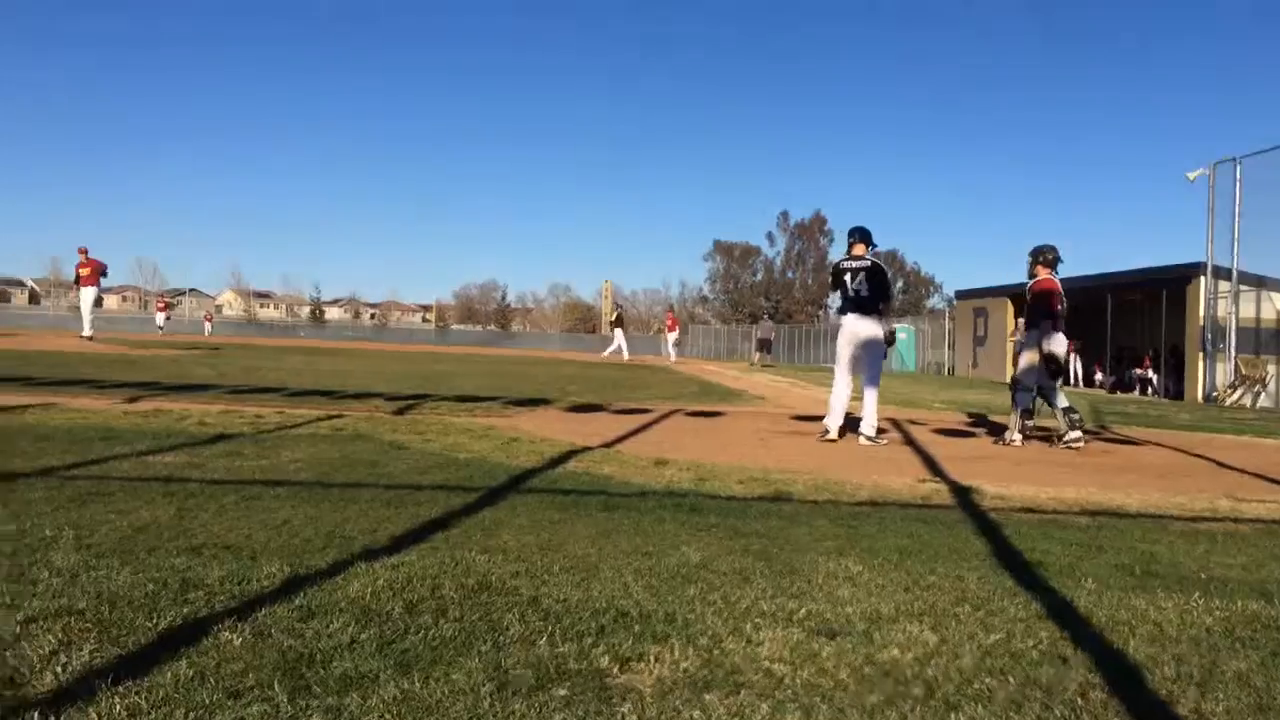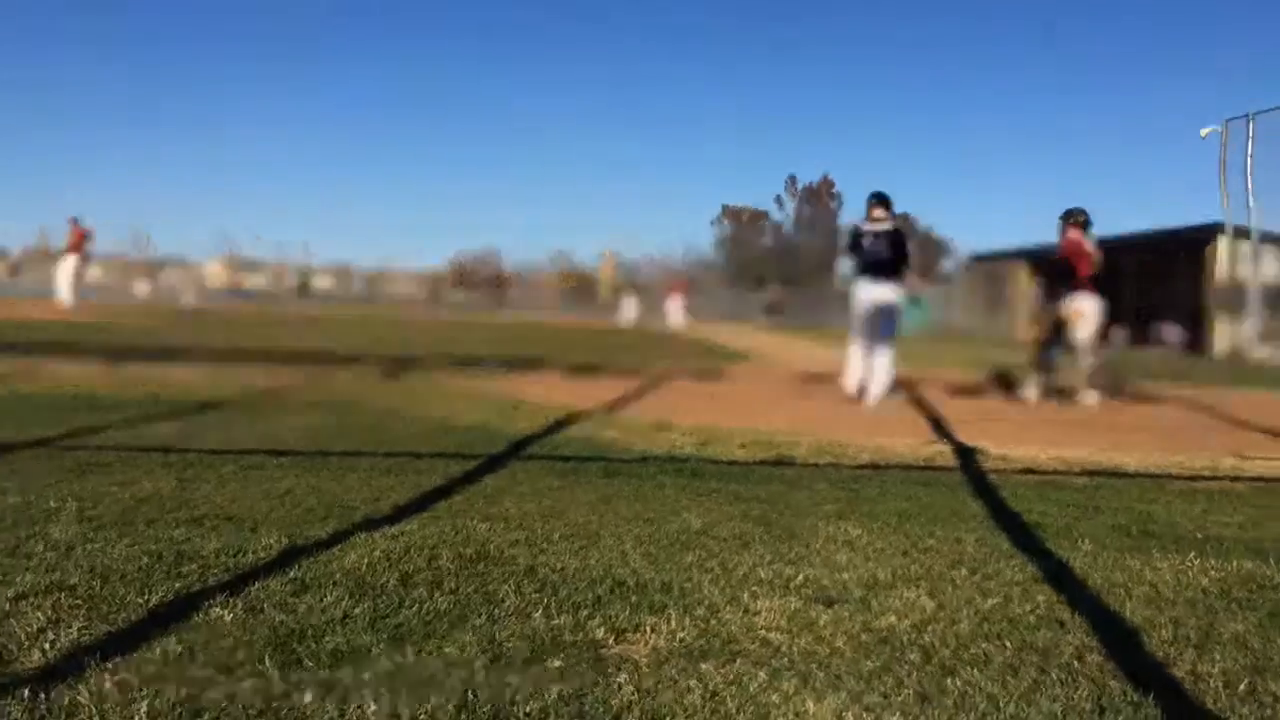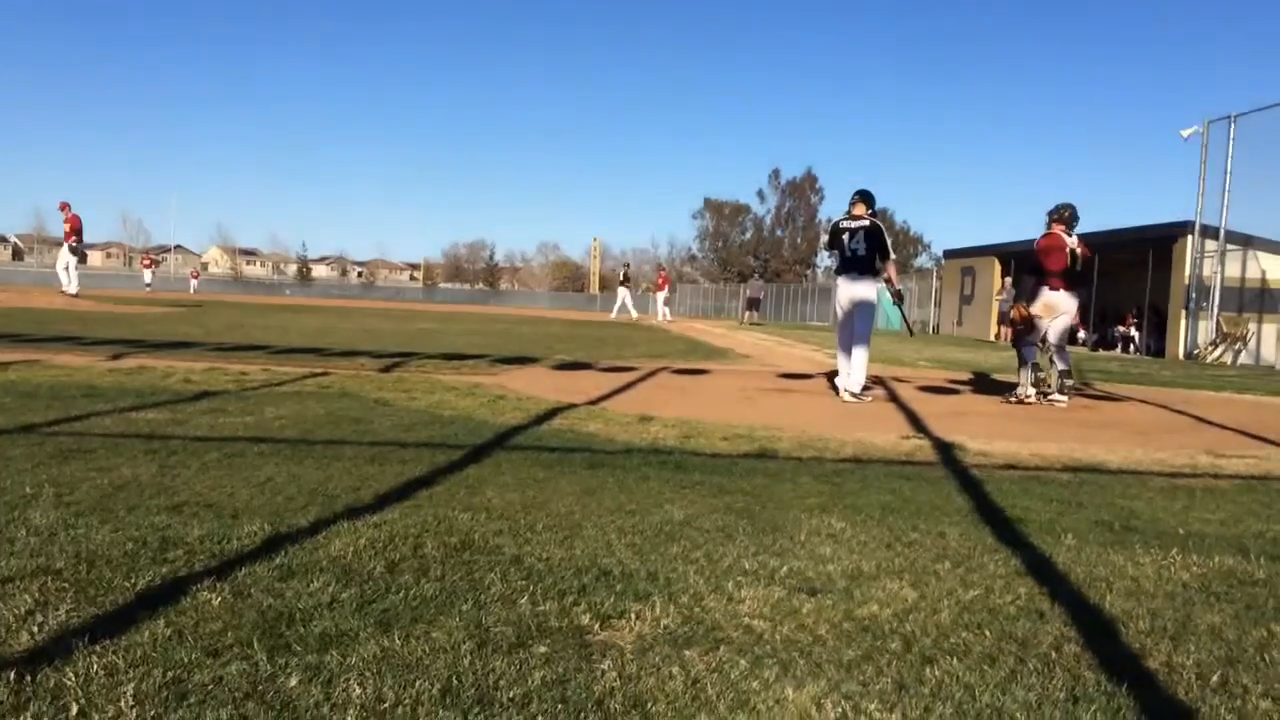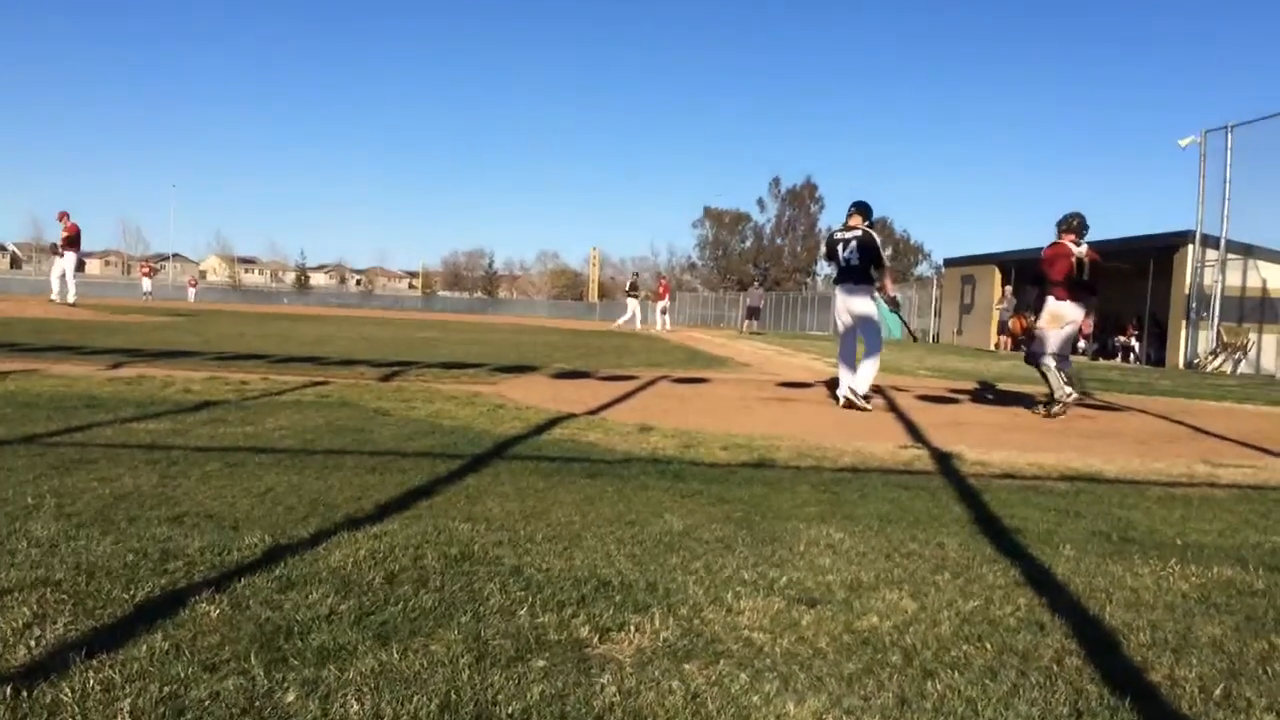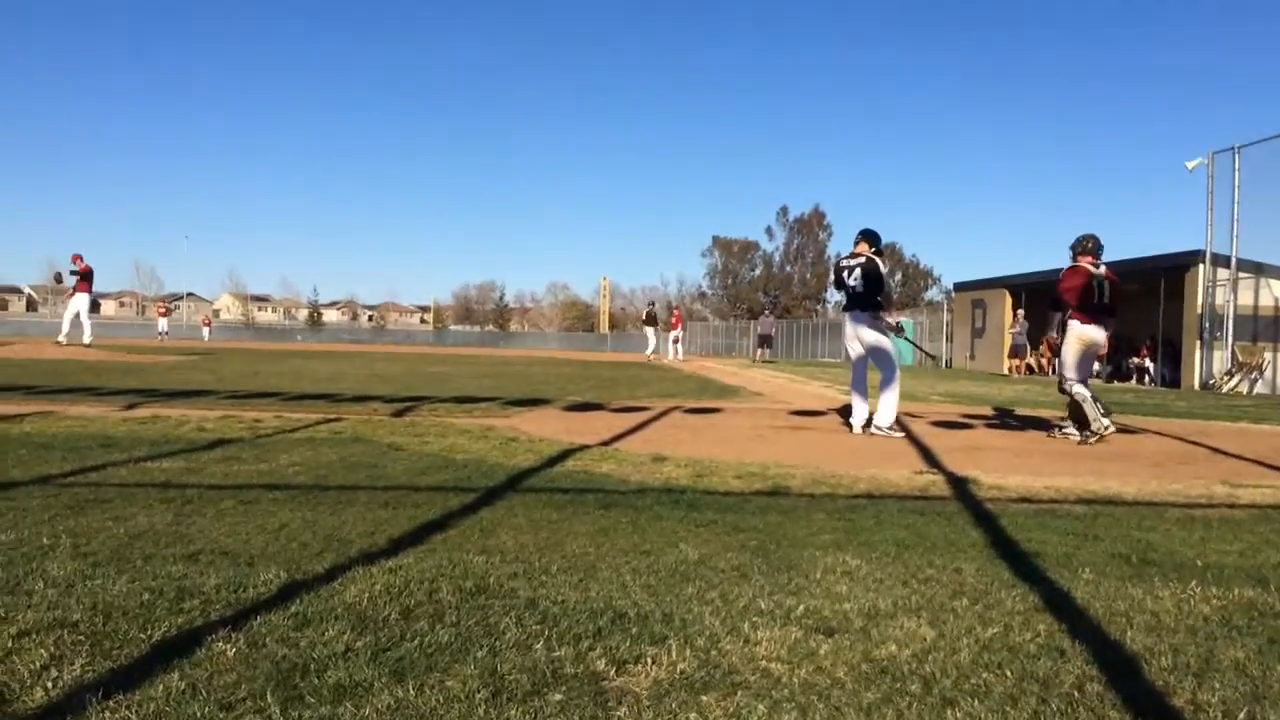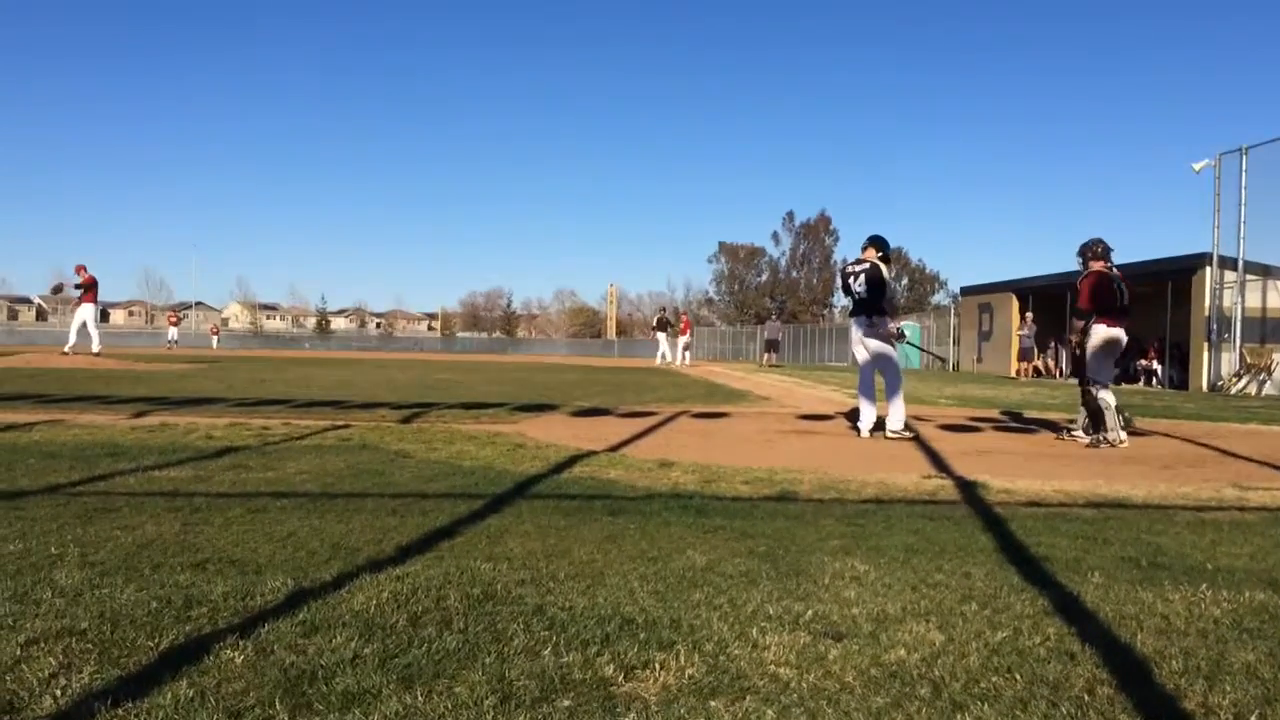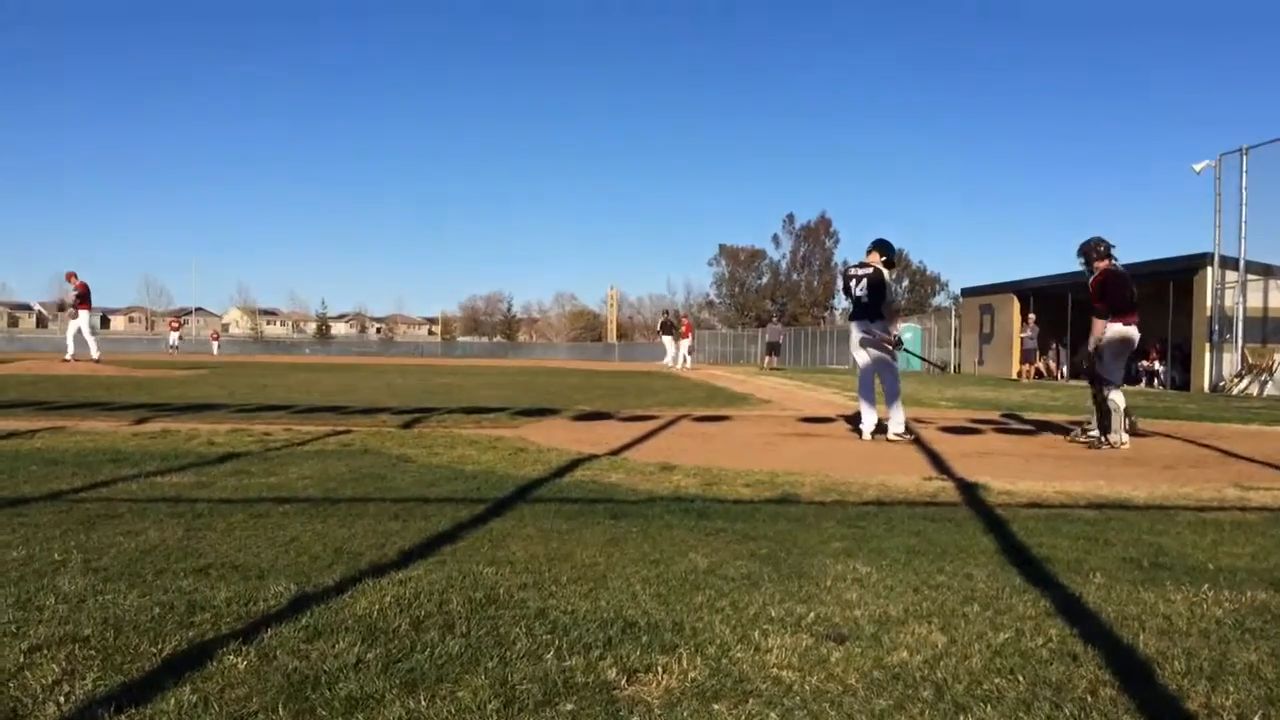
dt=0.2s
person 1, frame 1
left shoulder: (839, 266)
right shoulder: (876, 266)
right elbow: (886, 301)
right wrist: (888, 329)
left hip: (848, 323)
right hip: (872, 325)
left knee: (842, 376)
right knee: (871, 380)
left ankle: (832, 426)
right ankle: (867, 432)
person 1, frame 2
left shoulder: (859, 229)
right shoulder: (895, 230)
left elbow: (851, 251)
right elbow: (905, 264)
right wrist: (907, 289)
left hip: (863, 285)
right hip: (888, 288)
left knee: (859, 337)
right knee: (883, 341)
left ankle: (853, 384)
right ankle: (875, 392)
person 1, frame 3
left shoulder: (837, 225)
right shoulder: (875, 226)
left elbow: (828, 246)
right elbow: (887, 259)
right wrist: (895, 286)
left hip: (843, 284)
right hip: (865, 285)
left knee: (844, 336)
right knee: (861, 339)
left ankle: (843, 384)
right ankle: (853, 388)
person 1, frame 4
left shoulder: (833, 236)
right shoulder: (868, 235)
right elbow: (881, 268)
right wrist: (890, 293)
left hip: (841, 293)
right hip: (862, 295)
left knee: (846, 345)
right knee: (874, 345)
left ankle: (844, 393)
right ankle: (857, 389)
person 1, frame 5
left shoulder: (840, 264)
right shoulder: (873, 262)
right elbow: (884, 293)
right wrist: (894, 321)
left hip: (850, 321)
right hip: (870, 321)
left knee: (858, 372)
right knee: (890, 371)
left ankle: (857, 421)
right ankle: (882, 423)
person 1, frame 6
left shoulder: (846, 270)
right shoulder: (878, 267)
right elbow: (886, 299)
right wrist: (895, 326)
left hip: (856, 326)
right hip: (876, 326)
left knee: (865, 375)
right knee: (893, 376)
left ankle: (865, 425)
right ankle: (895, 426)
person 1, frame 7
left shoulder: (849, 272)
right shoulder: (880, 272)
right elbow: (886, 305)
right wrist: (894, 332)
left hip: (856, 329)
right hip: (876, 330)
left knee: (866, 379)
right knee: (890, 380)
left ankle: (867, 428)
right ankle: (896, 428)
person 2, frame 1
left shoulder: (1041, 285)
right shoulder: (1054, 285)
left elbow: (1047, 318)
left wrist: (1048, 349)
right wrist: (1037, 345)
left hip: (1042, 341)
right hip: (1056, 339)
left knee: (1022, 385)
right knee: (1049, 388)
left ankle: (1015, 434)
right ankle: (1073, 432)
person 2, frame 2
left shoulder: (1068, 246)
right shoulder: (1091, 248)
left elbow: (1065, 279)
left wrist: (1055, 309)
left hip: (1073, 302)
right hip: (1092, 301)
left knee: (1049, 343)
right knee: (1082, 346)
left ankle: (1032, 390)
right ankle: (1087, 392)
person 2, frame 3
left shoulder: (1047, 240)
right shoulder: (1082, 247)
left elbow: (1035, 271)
right elbow: (1083, 278)
right wrist: (1073, 308)
left hip: (1049, 296)
right hip: (1070, 299)
right knee: (1056, 345)
right ankle: (1061, 392)
person 2, frame 4
left shoulder: (1054, 249)
right shoulder: (1092, 257)
left elbow: (1037, 280)
right elbow: (1093, 291)
right wrist: (1089, 317)
left hip: (1056, 305)
right hip: (1078, 309)
left knee: (1038, 353)
right knee: (1061, 355)
left ankle: (1064, 393)
right ankle: (1059, 401)
person 2, frame 5
left shoulder: (1072, 272)
right shoulder: (1110, 277)
left elbow: (1058, 306)
right elbow: (1111, 312)
left wrist: (1052, 332)
right wrist: (1105, 337)
left hip: (1078, 330)
right hip: (1098, 332)
left knee: (1070, 381)
right knee: (1080, 379)
left ankle: (1101, 423)
right ankle: (1073, 426)
person 2, frame 6
left shoulder: (1091, 278)
right shoulder: (1120, 279)
left elbow: (1081, 313)
right elbow: (1123, 312)
left wrist: (1075, 336)
left hip: (1100, 332)
right hip: (1118, 334)
left knee: (1097, 384)
right knee: (1091, 382)
left ankle: (1115, 434)
right ankle: (1083, 429)
person 2, frame 7
left shoulder: (1102, 277)
right shoulder: (1121, 274)
left elbow: (1100, 314)
left wrist: (1091, 344)
left hip: (1114, 332)
right hip: (1129, 330)
left knee: (1109, 384)
right knee: (1100, 380)
left ankle: (1118, 436)
right ankle: (1095, 429)
